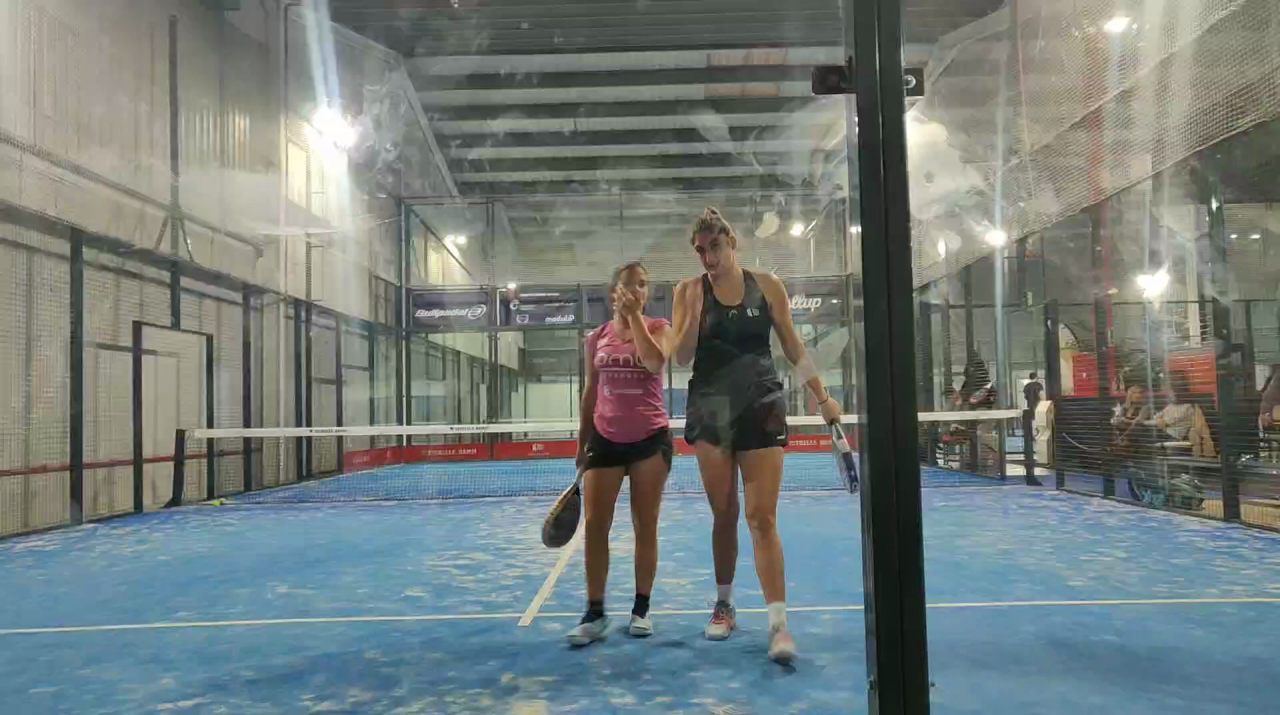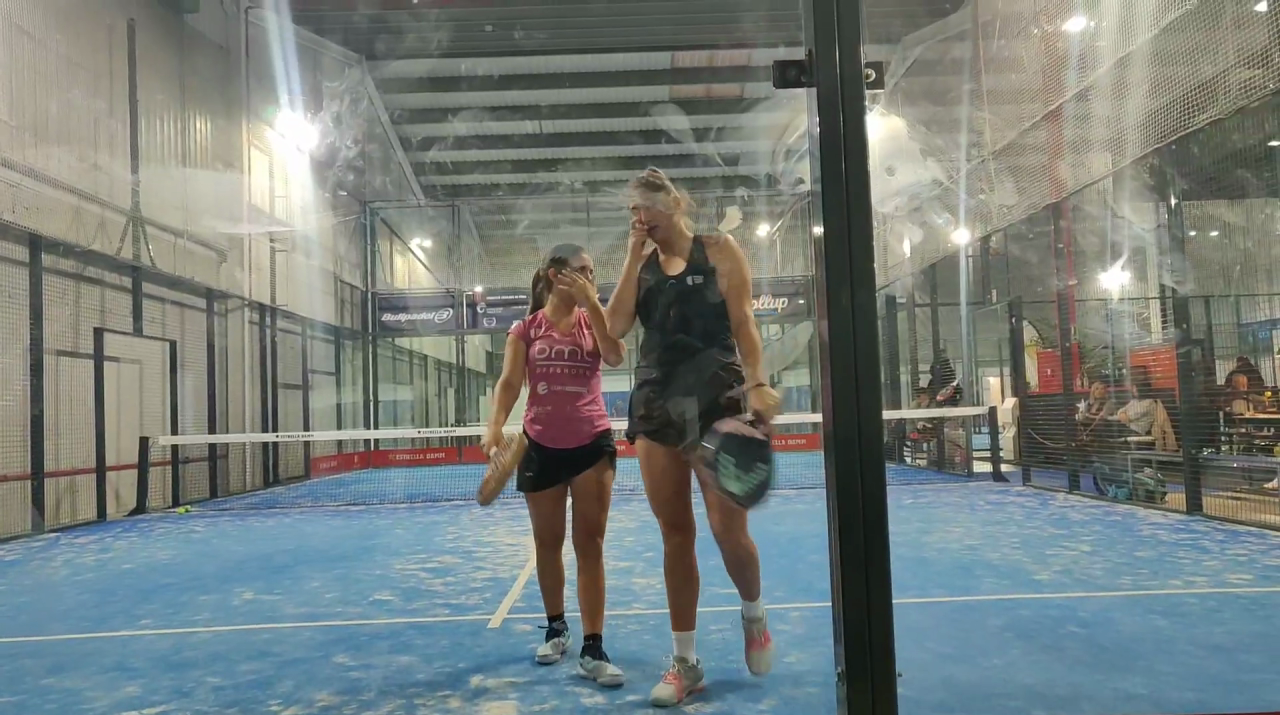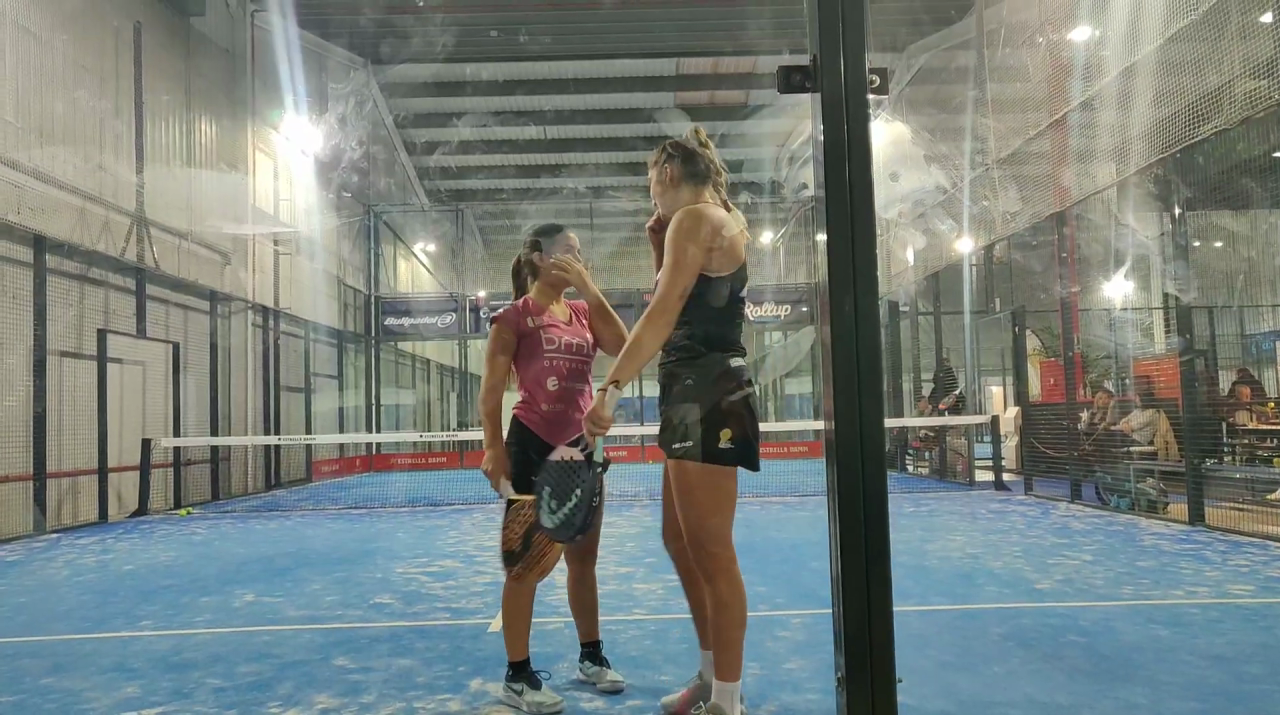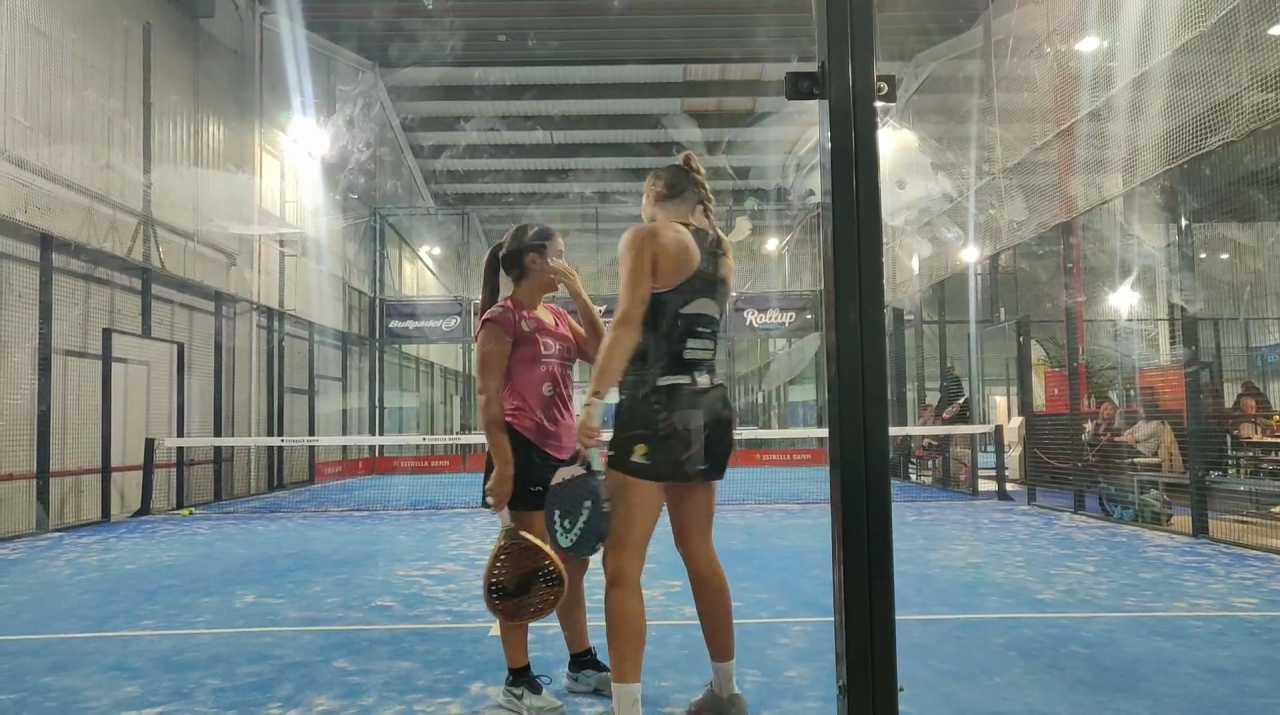
dt=1s
person 1, frame 1
left shoulder: (766, 286)
right shoulder: (689, 291)
left elbow: (793, 347)
right elbow: (681, 355)
left wrist: (822, 397)
right wrist: (697, 306)
left hip: (761, 406)
right hip: (711, 408)
left knee: (761, 517)
right knee: (724, 513)
left ankle: (778, 626)
right ankle: (724, 603)
person 1, frame 2
left shoulder: (718, 249)
right shoulder: (641, 263)
left elbow: (743, 320)
right elbow: (617, 327)
left wrist: (756, 382)
right wrist: (634, 257)
left hip: (714, 396)
right hip: (653, 400)
left knee: (730, 528)
right knee: (675, 532)
left ankle: (753, 613)
right ankle: (684, 661)
person 1, frame 3
left shoulder: (694, 220)
right shoulder: (722, 222)
left elbow: (662, 315)
left wrist: (608, 388)
right wrist: (658, 246)
left hip: (705, 398)
right hip: (699, 399)
left knee: (711, 555)
right knee: (681, 545)
person 1, frame 4
left shoulder: (644, 239)
right shoulder: (719, 252)
left elbow: (628, 327)
left wrist: (591, 400)
left hip: (653, 411)
right hip: (705, 409)
left knee: (622, 567)
right knee: (699, 554)
person 2, frame 1
left shoulder: (657, 327)
right shoulder: (596, 338)
left elbow: (655, 362)
right elbow: (589, 393)
left wrist: (635, 315)
right wrist: (582, 442)
left hip: (650, 438)
right hip: (604, 439)
left knee: (645, 526)
right knee: (595, 524)
left ankle: (641, 608)
right ankle: (595, 612)
person 2, frame 2
left shoulder: (593, 320)
right shoulder: (525, 330)
left elbow: (616, 356)
right elbow: (509, 383)
left wrist: (591, 302)
right wrist: (494, 429)
left hip: (593, 444)
right hip: (542, 447)
left knee: (590, 543)
right knee: (548, 546)
left ankle: (593, 650)
right ankle: (556, 627)
person 2, frame 3
left shoulder: (582, 311)
right shoulder: (514, 317)
left elbow: (620, 346)
right elbow: (492, 387)
left wrist: (590, 288)
right wrist: (494, 448)
right hip: (533, 446)
left knee: (583, 556)
left ankle: (591, 656)
right ankle: (517, 676)
person 2, frame 4
left shoulder: (557, 316)
right shoulder: (502, 319)
left elbow: (600, 354)
right elbow: (490, 397)
left wrist: (581, 296)
right wrist: (502, 465)
left hip: (563, 454)
right hip: (525, 455)
left knee: (572, 563)
left ankle: (582, 664)
